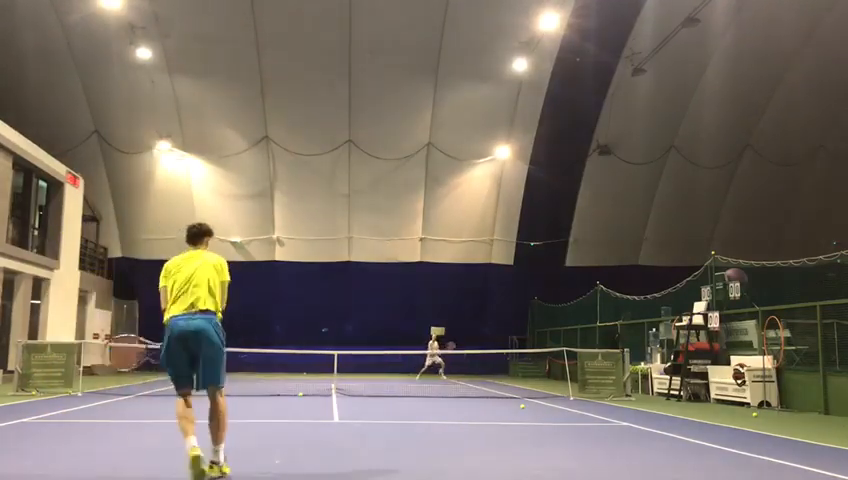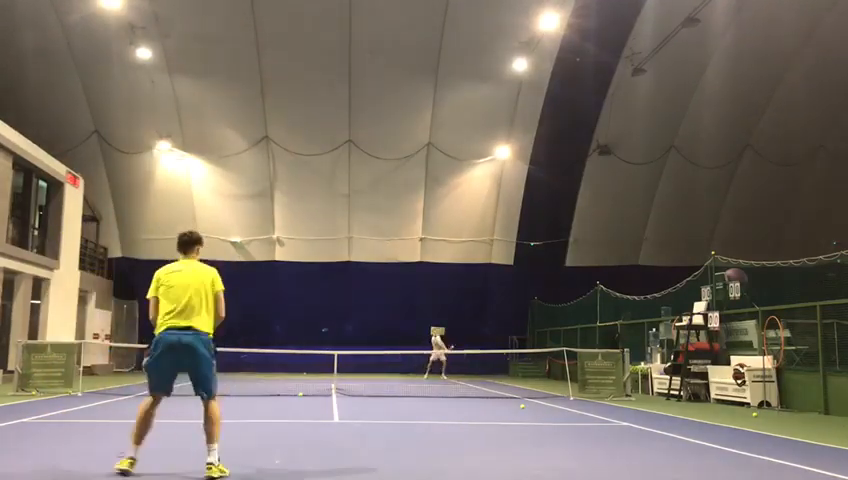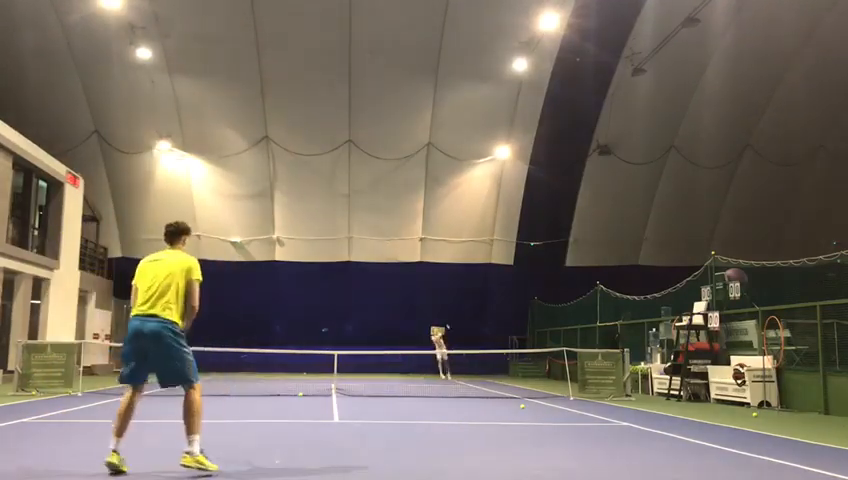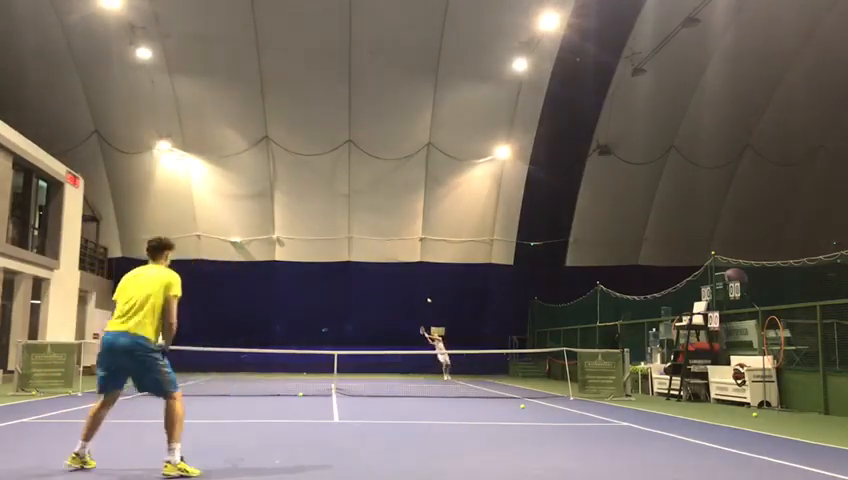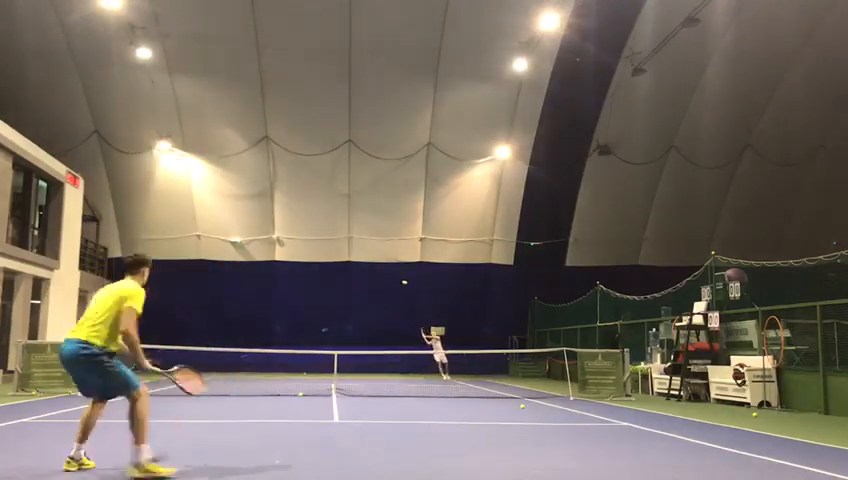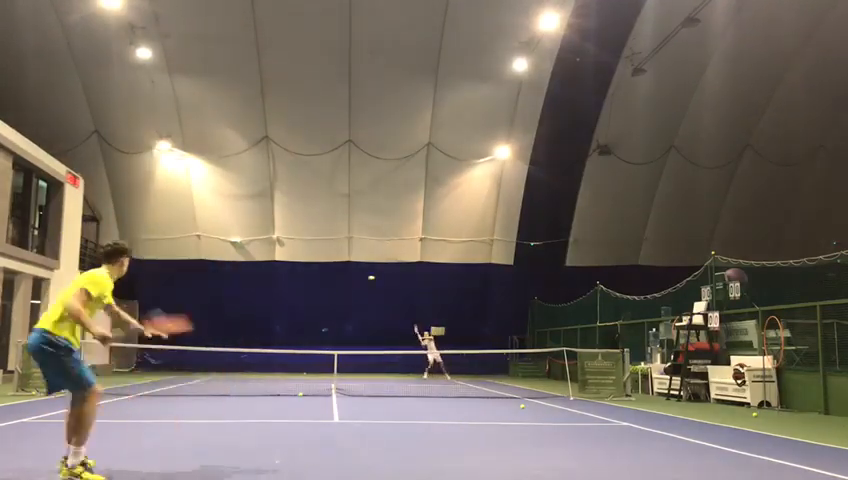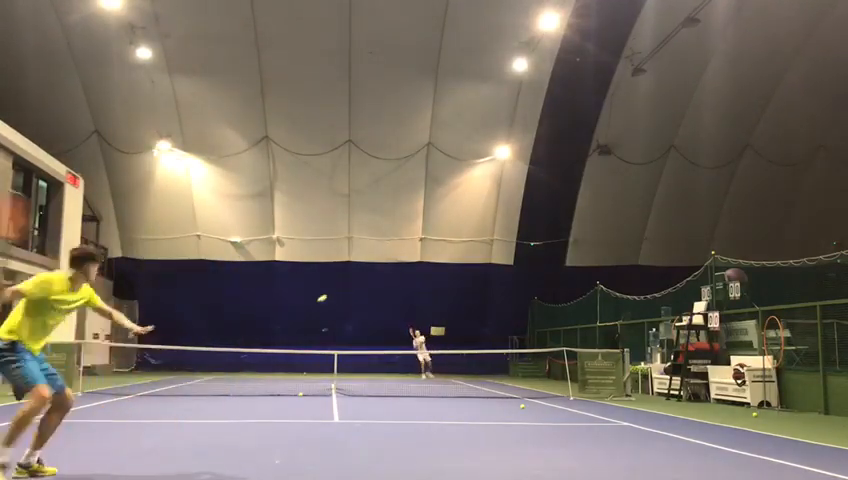
dt=0.2s
person 1, frame 1
left shoulder: (170, 264)
right shoulder: (217, 261)
left elbow: (164, 304)
right elbow: (222, 300)
left hip: (175, 325)
right hip: (206, 323)
left knee: (183, 394)
right knee: (216, 393)
left ankle: (193, 447)
person 1, frame 2
left shoulder: (161, 273)
right shoulder: (210, 273)
left elbow: (152, 313)
right elbow: (220, 314)
left hip: (166, 338)
right hip: (197, 340)
left knee: (153, 398)
right knee: (210, 399)
left ankle: (130, 458)
person 1, frame 3
left shoulder: (146, 262)
right shoulder: (189, 262)
left elbow: (134, 301)
right elbow: (193, 304)
right wrist: (182, 325)
left hip: (136, 324)
right hip: (165, 328)
left knee: (134, 390)
right knee: (192, 387)
left ankle: (115, 452)
right ankle: (193, 452)
person 1, frame 4
left shoulder: (129, 276)
right shoulder: (170, 277)
right elbow: (171, 321)
right wrist: (164, 344)
left hip: (110, 338)
right hip: (139, 343)
left knee: (108, 398)
right knee: (173, 396)
left ankle: (79, 453)
right ankle: (174, 460)
person 1, frame 5
left shoulder: (111, 288)
right shoulder: (136, 291)
right elbow: (126, 329)
left wrist: (120, 349)
right wrist: (140, 360)
left hip: (70, 346)
right hip: (89, 350)
left knee: (99, 399)
right knee: (139, 394)
left ankle: (75, 456)
right ankle: (142, 460)
person 1, frame 6
left shoulder: (105, 283)
right shoulder: (98, 279)
left elbow: (114, 311)
right elbow: (72, 305)
left wrist: (142, 327)
right wrist: (94, 329)
left hip: (46, 340)
right hip: (51, 339)
left knee: (82, 394)
right knee: (92, 393)
left ankle: (71, 455)
person 1, frame 7
left shoulder: (84, 292)
right shoulder: (49, 281)
left elbow: (109, 312)
left wrist: (132, 326)
left hip: (32, 352)
left knee: (64, 400)
right knee: (43, 395)
